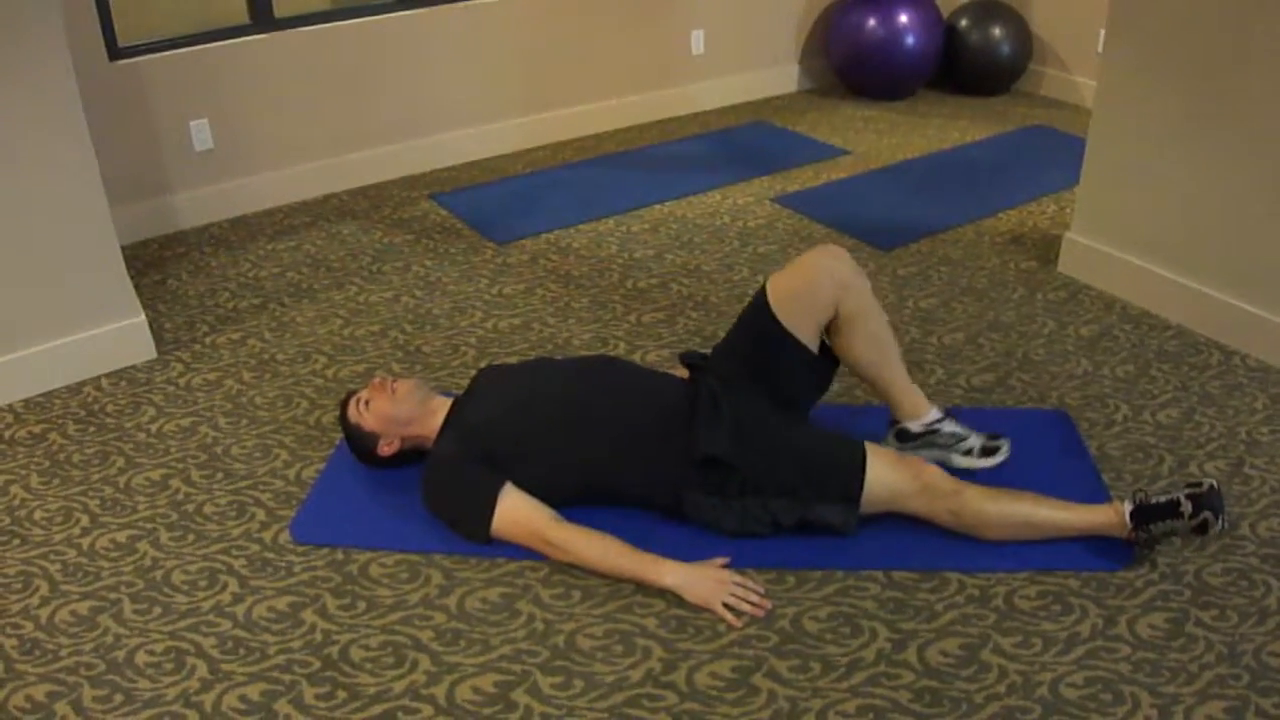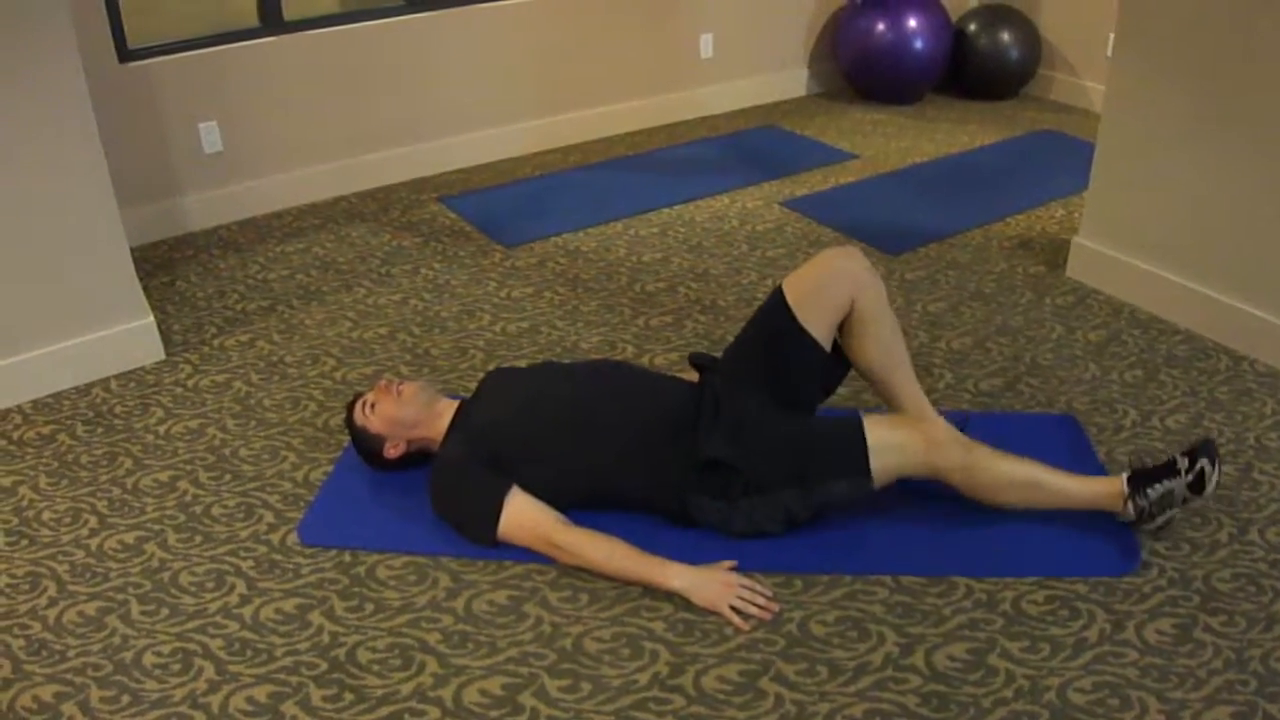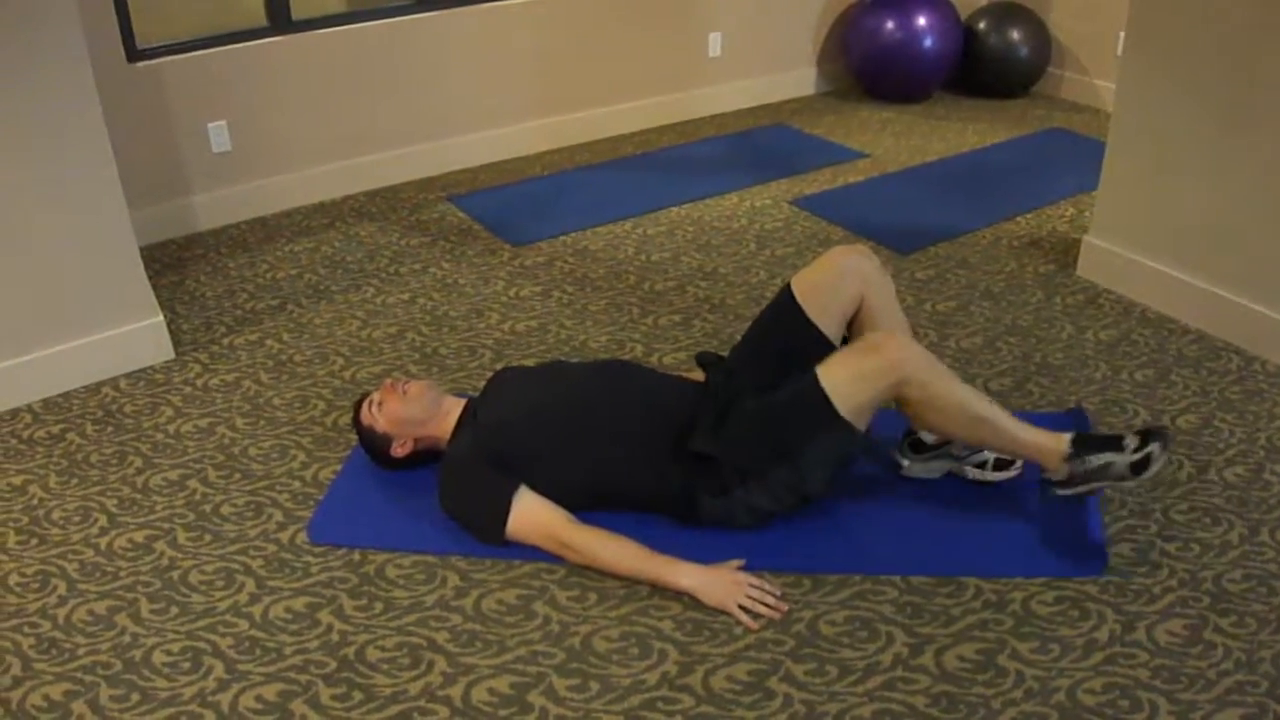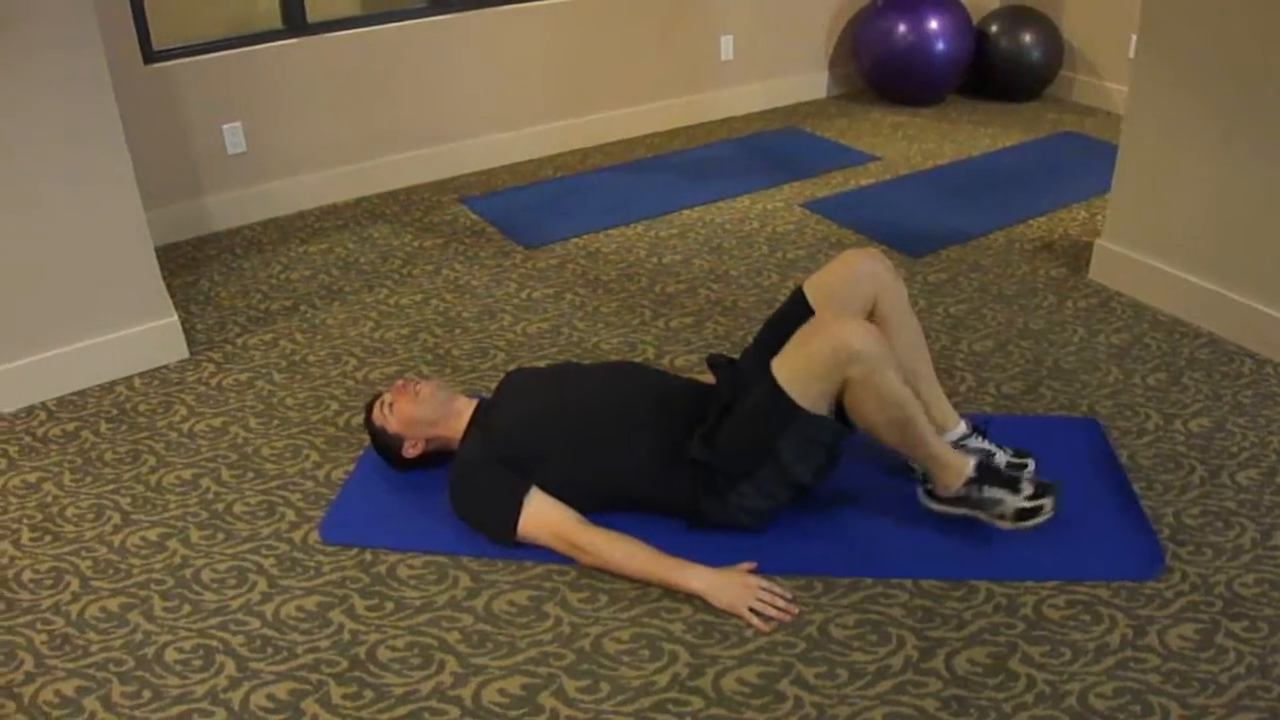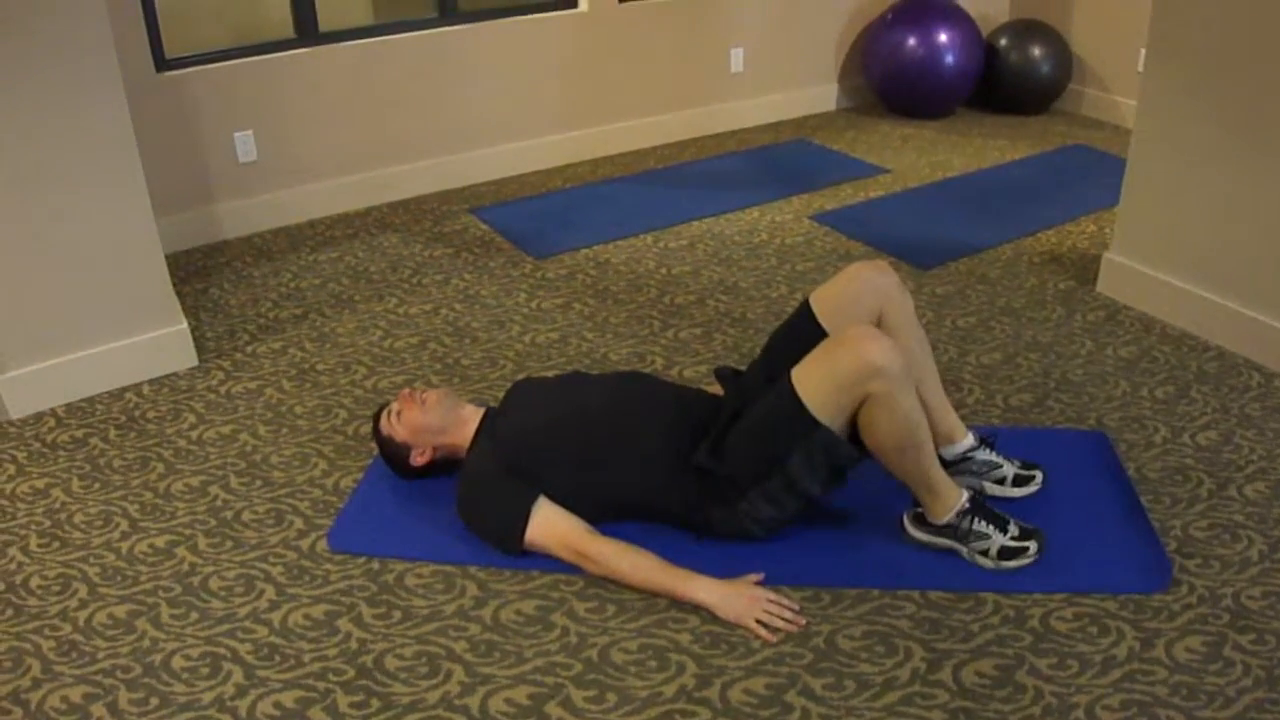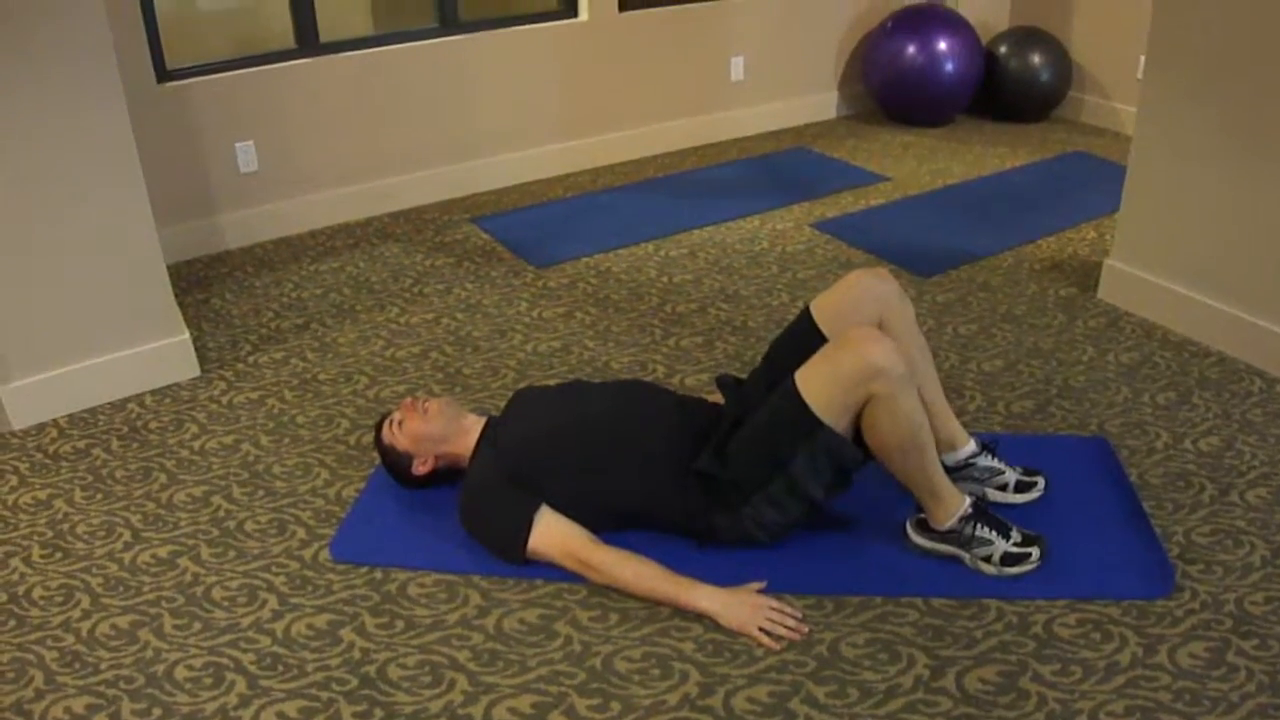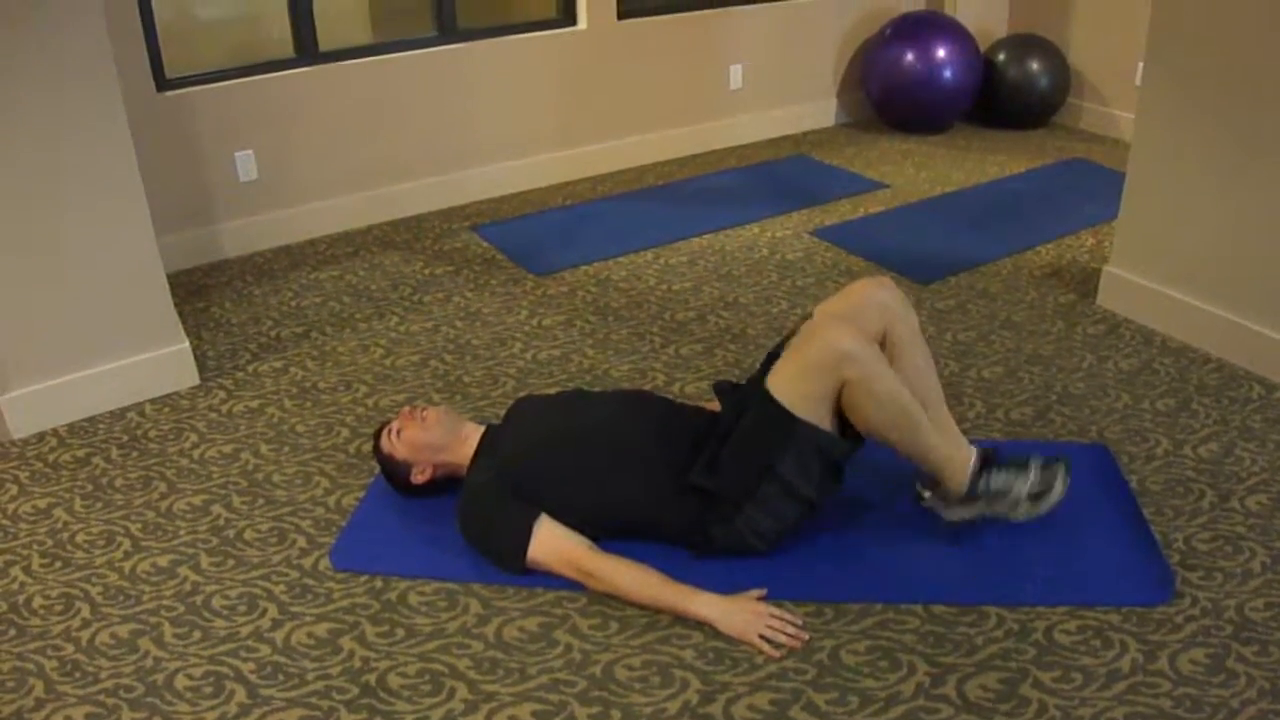
dt=0.4s
person 1, frame 1
left shoulder: (492, 383)
right shoulder: (452, 476)
right elbow: (552, 535)
left wrist: (691, 375)
right wrist: (677, 576)
left hip: (711, 394)
right hip: (714, 472)
left knee: (828, 271)
right knee: (921, 490)
left ankle: (921, 426)
right ankle: (1124, 518)
person 1, frame 2
left shoulder: (499, 388)
right shoulder: (458, 478)
right elbow: (556, 536)
left wrist: (693, 380)
right wrist: (683, 579)
left hip: (718, 399)
right hip: (722, 477)
left knee: (843, 269)
right knee: (930, 441)
left ankle: (916, 428)
right ankle: (1121, 493)
person 1, frame 3
left shoulder: (506, 384)
right shoulder: (467, 477)
right elbow: (567, 536)
left wrist: (698, 378)
right wrist: (692, 578)
left hip: (721, 397)
right hip: (726, 475)
left knee: (852, 265)
right knee: (895, 352)
left ankle: (935, 441)
right ankle: (1058, 457)
person 1, frame 4
left shoulder: (515, 388)
right shoulder: (477, 476)
right elbow: (575, 537)
left wrist: (722, 380)
right wrist: (704, 580)
left hip: (725, 397)
right hip: (729, 478)
left knee: (866, 269)
right knee: (848, 339)
left ankle: (949, 435)
right ankle: (954, 479)
person 1, frame 5
left shoulder: (524, 396)
right shoulder: (484, 485)
right elbow: (584, 547)
left wrist: (723, 391)
right wrist: (710, 592)
left hip: (729, 409)
right hip: (734, 489)
left knee: (872, 282)
right knee: (870, 356)
left ankle: (956, 451)
right ankle: (945, 512)
person 1, frame 6
left shoulder: (525, 406)
right shoulder: (487, 494)
right elbow: (586, 556)
left wrist: (718, 399)
right wrist: (712, 601)
left hip: (729, 419)
right hip: (737, 495)
left knee: (873, 289)
right knee: (873, 358)
left ankle: (958, 457)
right ankle: (948, 518)
person 1, frame 7
left shoulder: (522, 416)
right shoulder: (485, 503)
right elbow: (586, 565)
left wrist: (723, 405)
right wrist: (714, 608)
left hip: (720, 432)
right hip: (735, 504)
left knee: (877, 297)
right knee: (833, 344)
left ankle: (958, 471)
right ankle: (968, 481)
